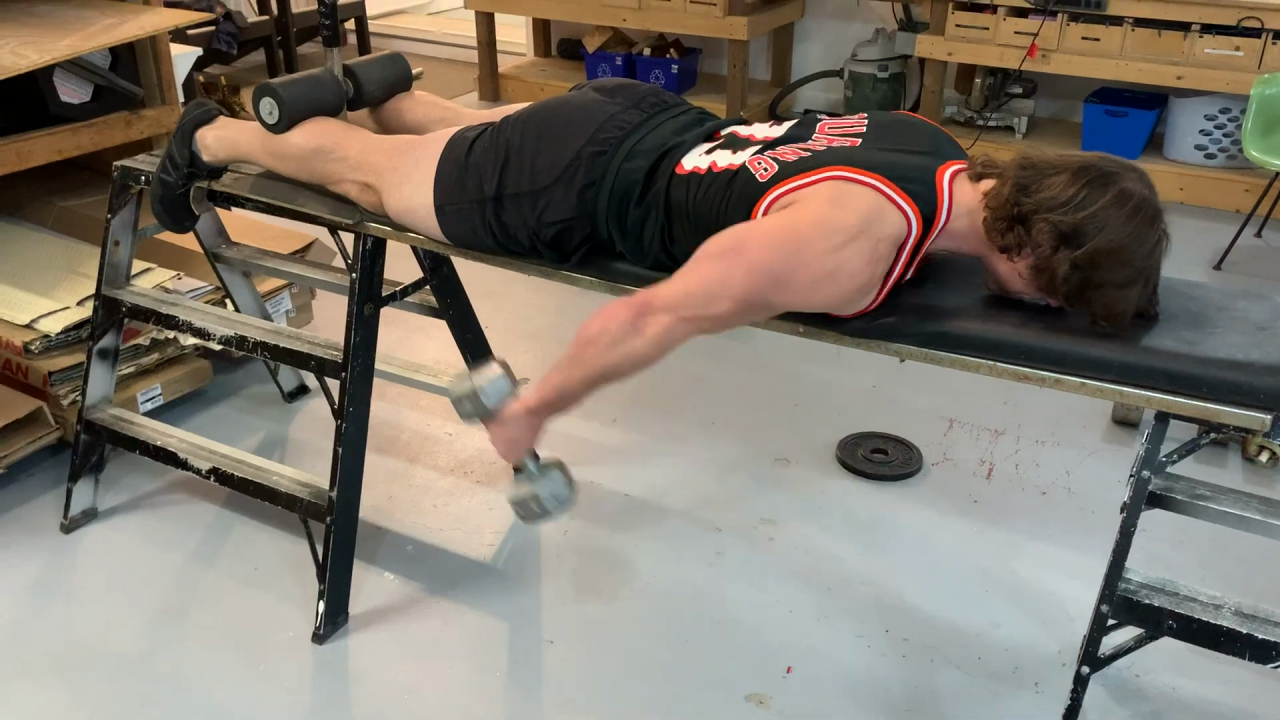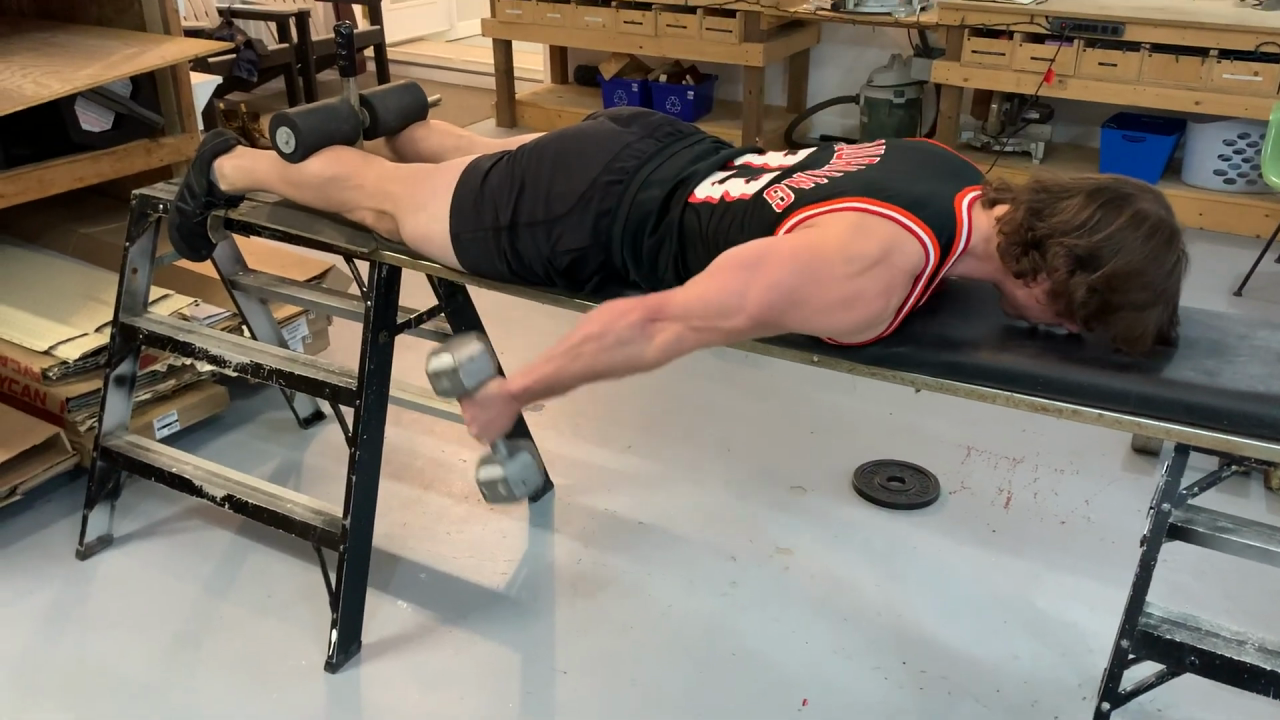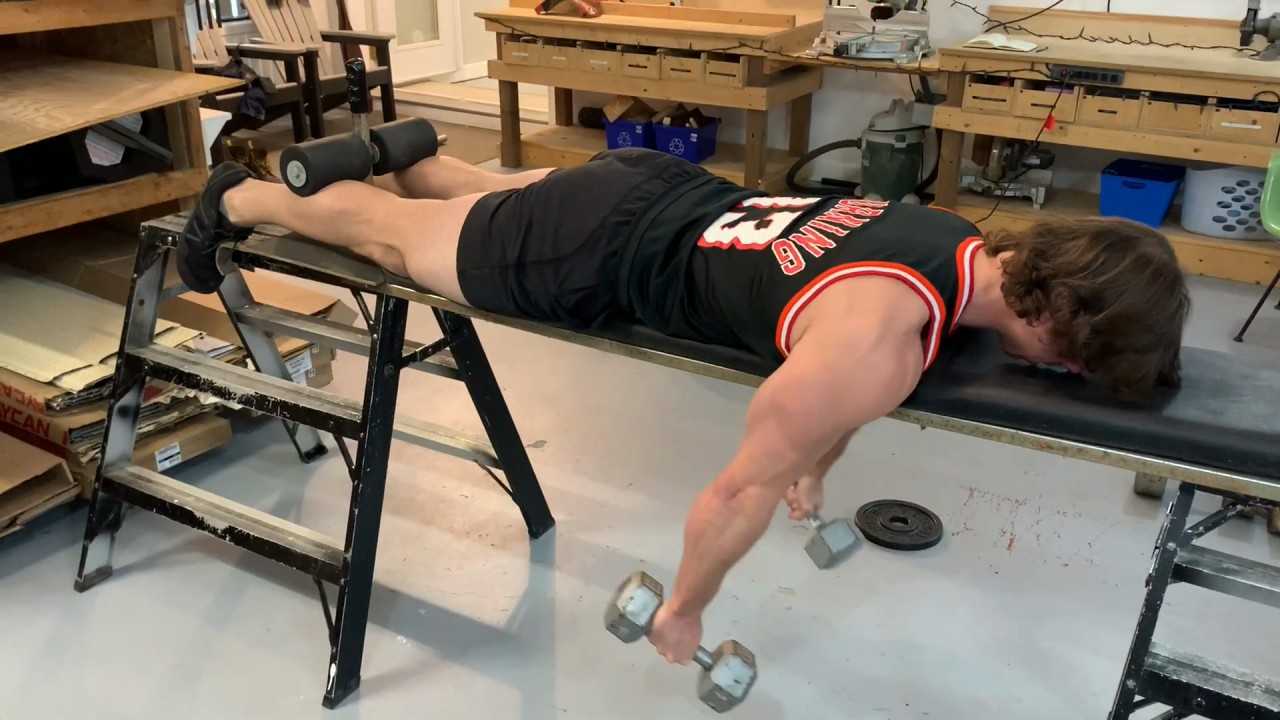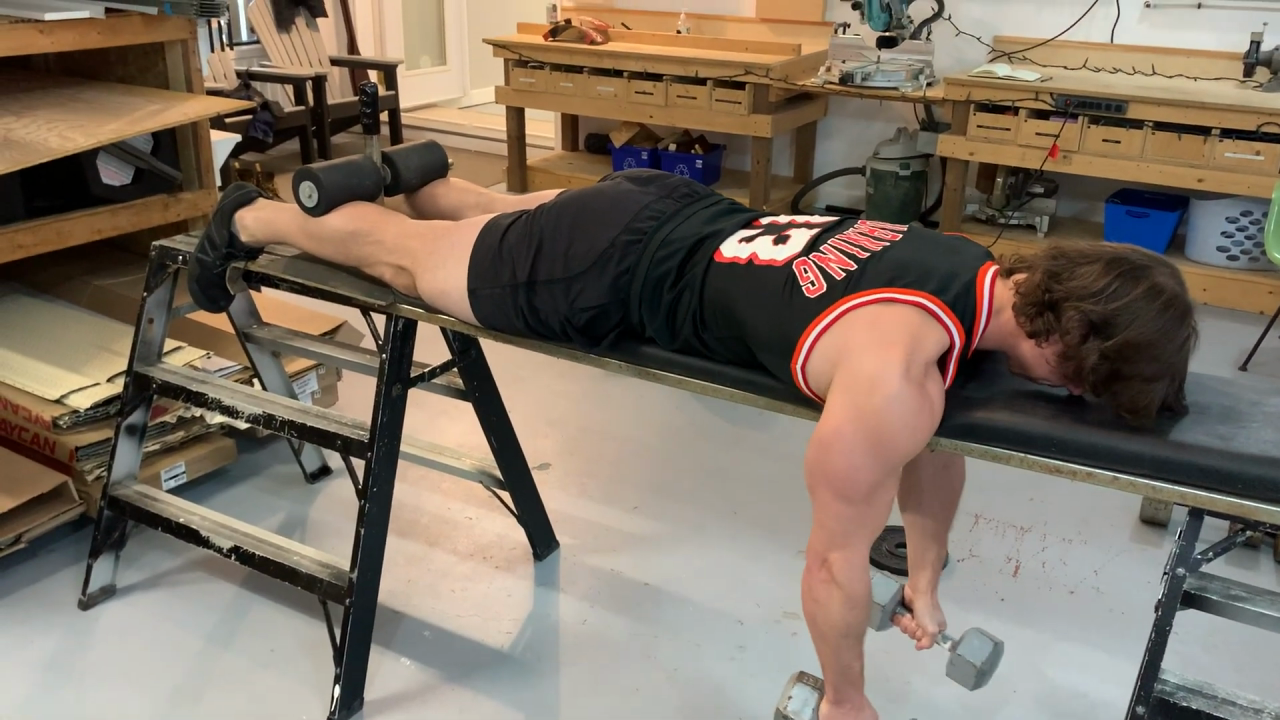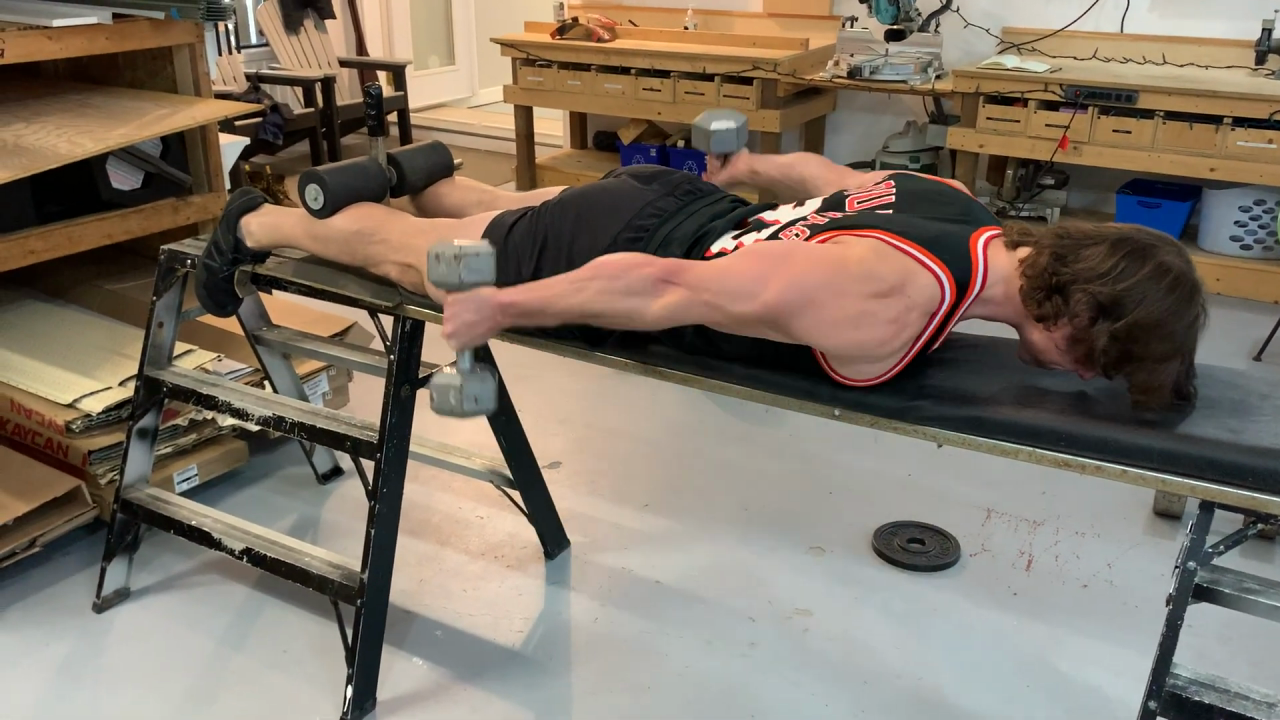
dt=1s
person 1, frame 1
left shoulder: (937, 152)
right shoulder: (858, 246)
right elbow: (652, 318)
right wrist: (529, 411)
left hip: (634, 128)
right hip: (581, 186)
left knee: (466, 120)
right knee: (375, 176)
right ankle: (215, 140)
person 1, frame 2
left shoulder: (955, 177)
right shoulder: (872, 274)
right elbow: (657, 323)
right wrist: (510, 394)
left hip: (646, 147)
right hip: (590, 214)
left knee: (473, 151)
right knee: (385, 201)
right ankle: (231, 167)
person 1, frame 3
left shoulder: (960, 240)
right shoulder: (874, 344)
right elbow: (742, 489)
left wrist: (818, 467)
right wrist: (683, 610)
left hip: (653, 190)
right hip: (596, 253)
left knee: (478, 188)
right knee: (390, 235)
right ankle: (239, 199)
person 1, frame 4
left shoulder: (975, 270)
right shoulder: (894, 373)
left elbow: (935, 441)
right elbow: (834, 558)
left wrist: (926, 579)
left hip: (667, 213)
right hip: (608, 276)
left knee: (496, 209)
right knee: (404, 256)
right ankle: (250, 221)
person 1, frame 5
left shoulder: (957, 208)
right shoulder: (883, 310)
left elbow: (817, 171)
right elbow: (653, 293)
left wrist: (745, 168)
right wrist: (496, 310)
left hip: (667, 202)
right hip: (626, 247)
left knee: (495, 213)
right knee: (416, 259)
right ankle: (258, 226)
